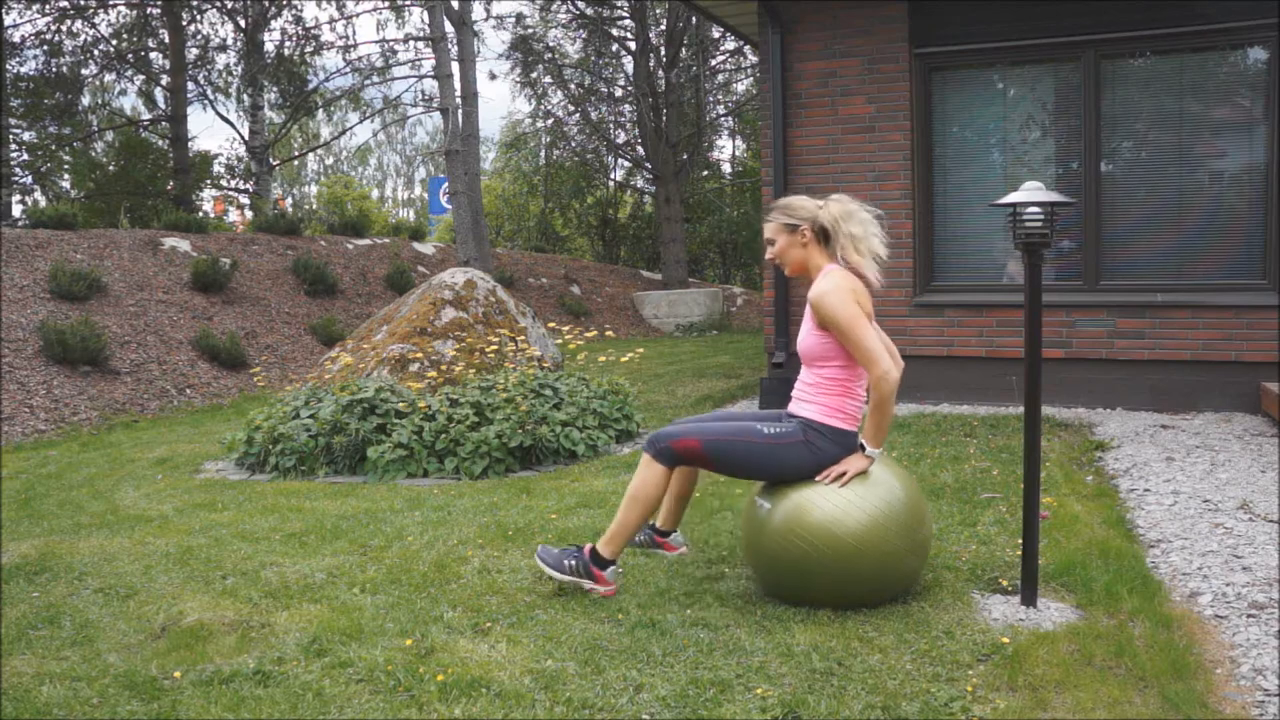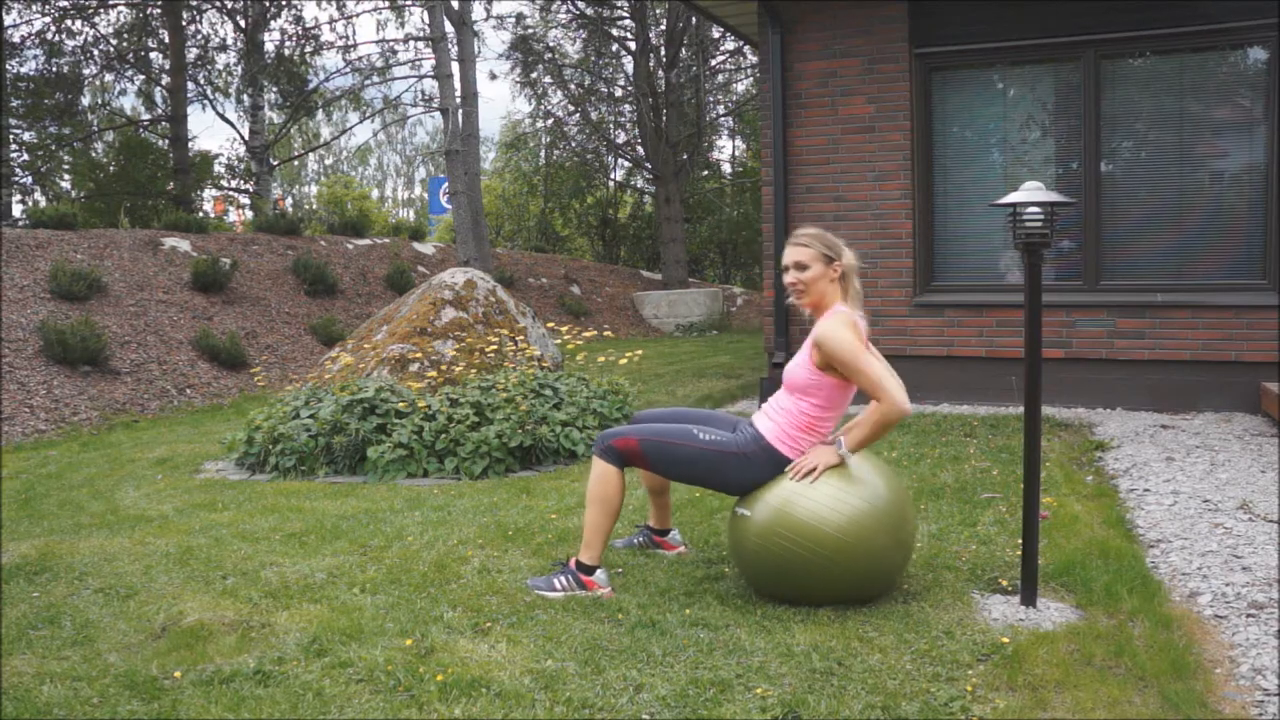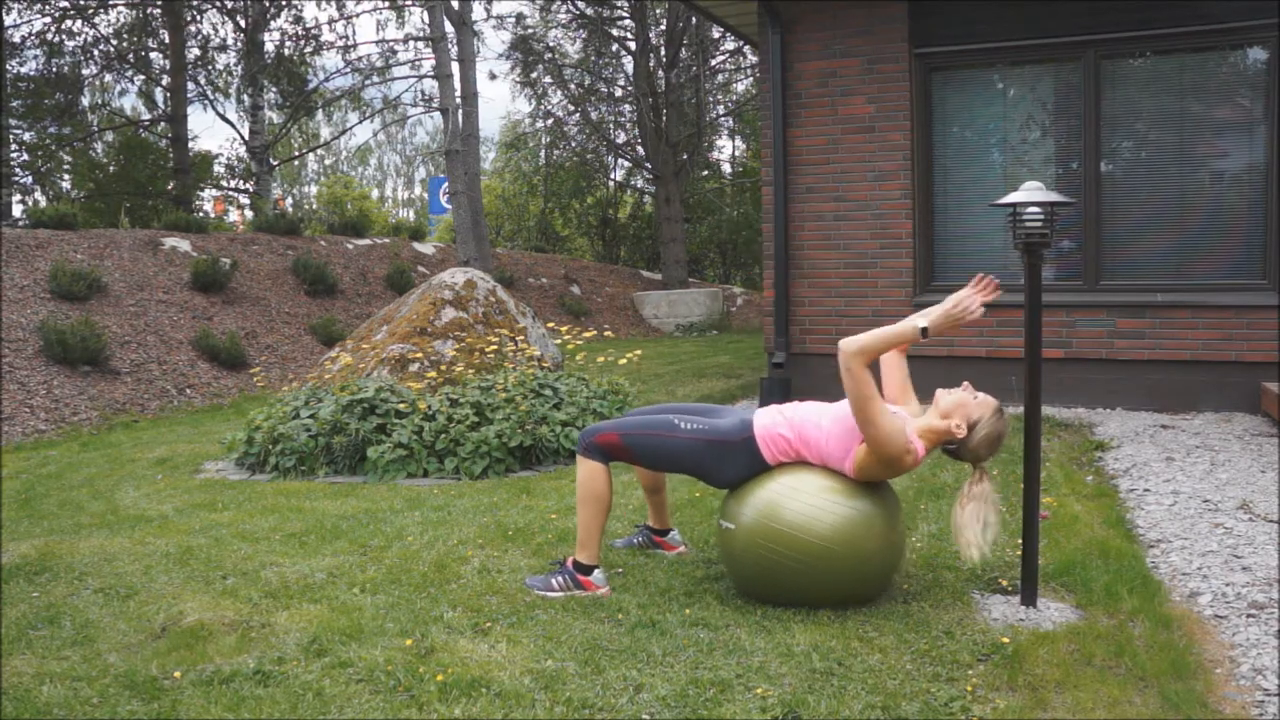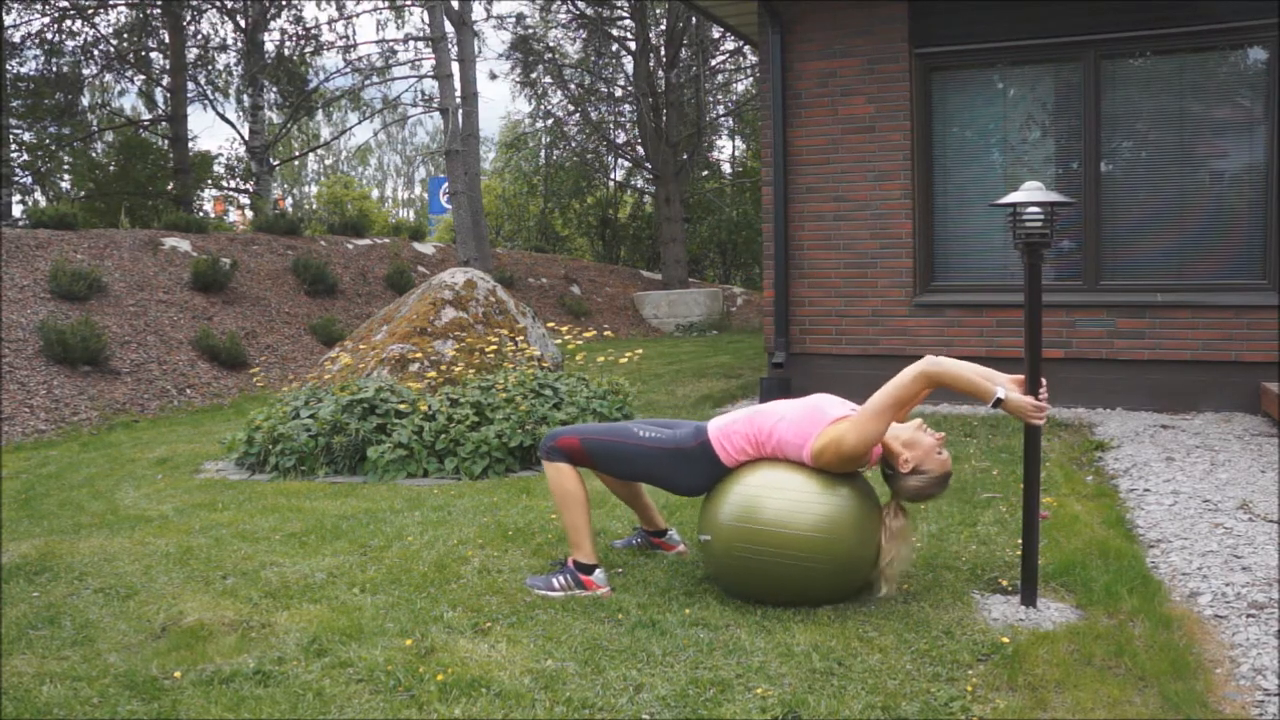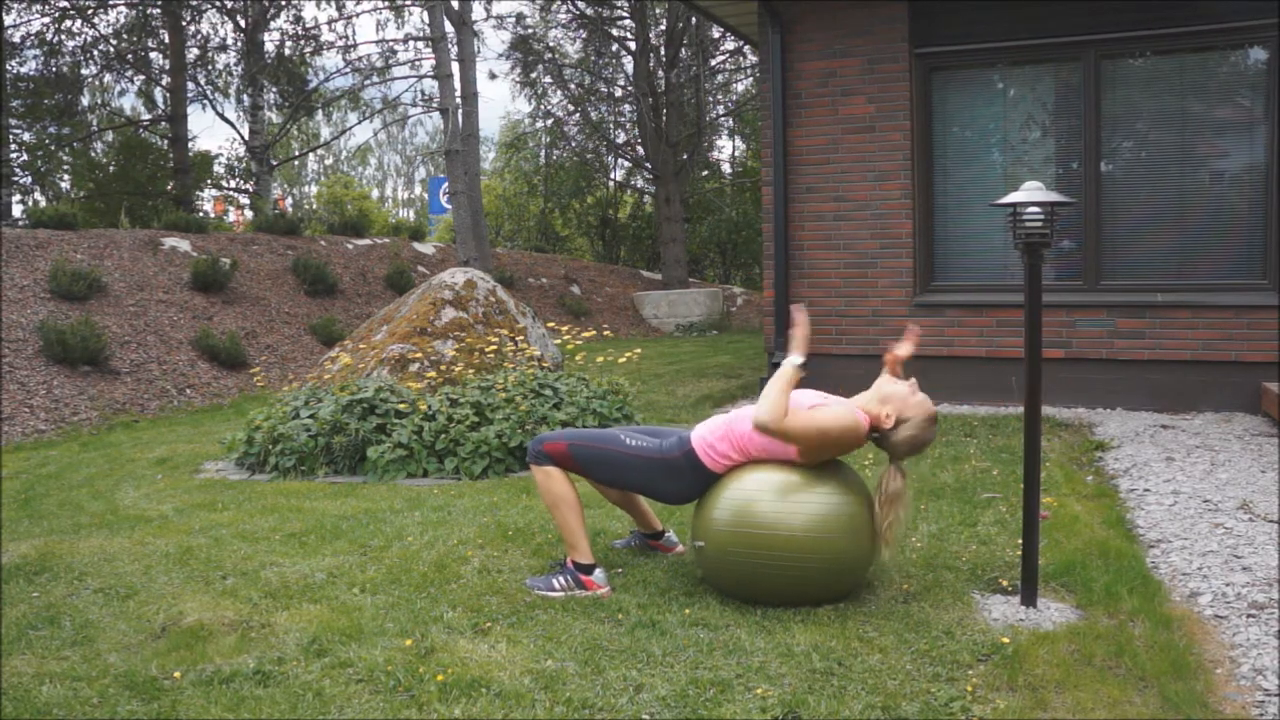
dt=1s
person 1, frame 1
left shoulder: (828, 290)
right shoulder: (839, 284)
left elbow: (885, 372)
right elbow: (896, 362)
left wrist: (868, 451)
right wrist: (867, 439)
left hip: (815, 442)
right hip: (804, 425)
left knee: (664, 445)
right knee: (678, 433)
left ankle: (599, 563)
right ankle: (664, 531)
person 1, frame 2
left shoulder: (831, 331)
right shoulder: (844, 322)
left elbow: (898, 404)
right elbow: (888, 395)
left wrist: (840, 450)
right wrist: (828, 428)
left hip: (755, 456)
right hip: (756, 433)
left knee: (610, 444)
right knee: (641, 421)
left ankle: (588, 574)
right ankle: (662, 533)
person 1, frame 3
left shoulder: (895, 450)
right shoulder: (908, 418)
left elbow: (852, 352)
right elbow: (890, 348)
left wrist: (932, 322)
right wrist: (945, 309)
left hip: (738, 447)
right hip: (748, 426)
left knee: (592, 441)
right knee: (632, 420)
left ankle: (584, 572)
right ankle: (661, 533)
person 1, frame 4
left shoulder: (851, 446)
right shoulder: (879, 434)
right elbow: (929, 369)
right wrist: (1005, 381)
left hip: (700, 454)
right hip: (709, 438)
left knee: (556, 446)
right knee: (597, 442)
left ankle: (584, 573)
right ankle: (658, 534)
person 1, frame 5
left shoulder: (846, 423)
right shoulder: (857, 417)
left elbow: (765, 419)
right elbow: (886, 386)
left wrist: (796, 355)
right wrist: (894, 364)
left hip: (686, 462)
right hip: (695, 444)
left knee: (545, 452)
right knee: (586, 442)
left ankle: (584, 573)
right ankle: (655, 535)
